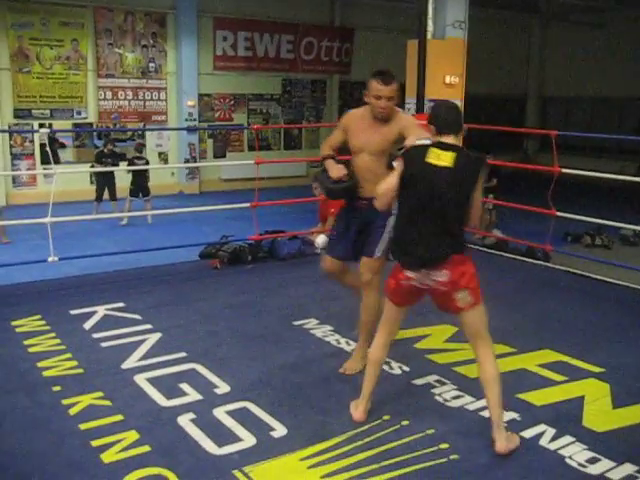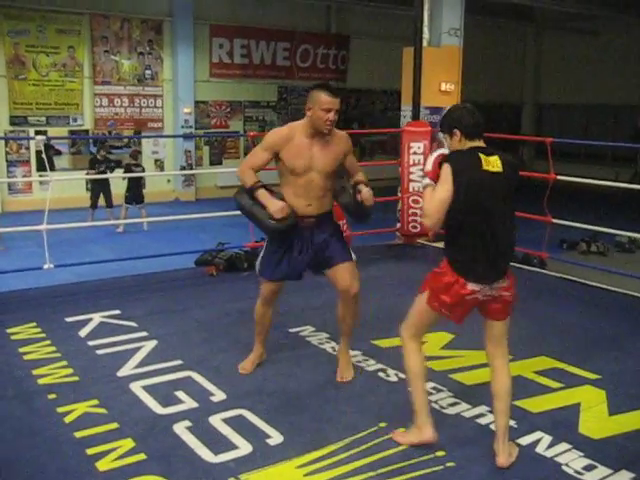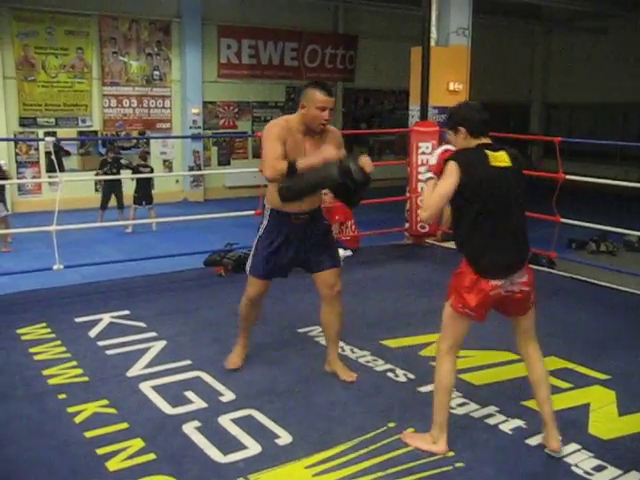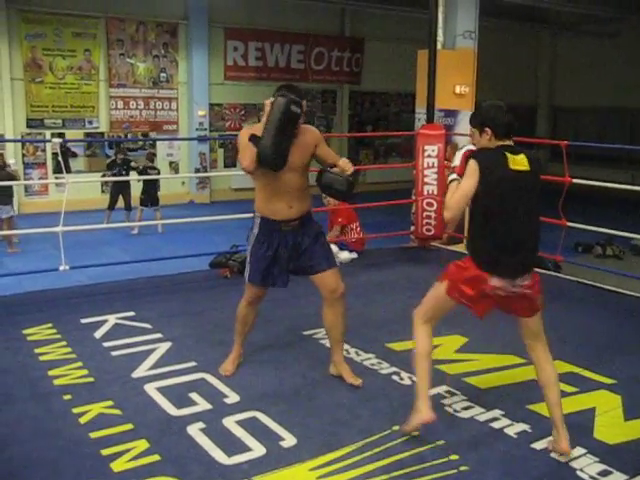
dt=0.4s
person 1, frame 1
left shoulder: (411, 156)
right shoulder: (474, 165)
left elbow: (381, 203)
right elbow: (474, 222)
left hip: (409, 262)
right hip: (450, 265)
left knee: (385, 332)
right knee: (483, 344)
left ankle: (362, 403)
right ankle: (499, 434)
person 1, frame 2
left shoulder: (454, 164)
right shoulder: (509, 167)
left elbow: (431, 221)
left wrist: (431, 181)
left hip: (459, 272)
right hip: (499, 274)
left knee: (410, 335)
right knee: (498, 355)
left ankle: (423, 425)
right ankle: (502, 445)
person 1, frame 3
left shoulder: (461, 162)
right shoulder: (513, 161)
left elbow: (427, 214)
left wrist: (434, 174)
left hip: (478, 272)
right hip: (517, 270)
left knee: (446, 350)
right knee: (528, 346)
left ankle: (438, 437)
right ankle: (550, 432)
person 1, frame 4
left shoulder: (480, 160)
right shoulder: (532, 163)
left elbow: (450, 214)
left wrist: (457, 174)
left hip: (481, 269)
right hip: (522, 273)
left knee: (422, 319)
right knee: (538, 348)
left ankle: (422, 407)
right ankle: (561, 435)
person 2, frame 1
left shoulder: (405, 124)
right shoulder: (351, 118)
right elbow: (327, 148)
right wrist: (331, 164)
left hip: (384, 209)
right hip: (354, 205)
left knee: (368, 278)
right knee: (330, 267)
left ankle: (362, 349)
right ankle: (374, 309)
person 2, frame 2
left shoulder: (341, 141)
right shoulder: (281, 136)
left elbow: (355, 171)
right elbow: (245, 169)
left wrist: (362, 187)
right wrist: (265, 198)
left hip: (324, 225)
right hip: (287, 226)
left knee: (350, 289)
right knee: (267, 293)
left ankle: (344, 351)
right ankle: (258, 350)
person 2, frame 3
left shoulder: (332, 136)
right shoulder: (278, 129)
left elbow: (340, 172)
right elbow: (271, 173)
left wrist: (360, 165)
right wrist: (313, 160)
left hip: (314, 221)
right hip: (278, 221)
left knee: (332, 290)
right knee: (254, 292)
left ankle: (333, 358)
right ankle: (241, 344)
person 2, frame 4
left shoulder: (311, 135)
right shoulder: (250, 134)
left elbow: (332, 162)
right elbow: (249, 165)
left wrist: (342, 164)
right wrist: (266, 124)
left hip: (305, 226)
right hip: (268, 228)
left knee: (335, 291)
right knee: (253, 295)
left ankle: (338, 361)
right ankle: (236, 351)
